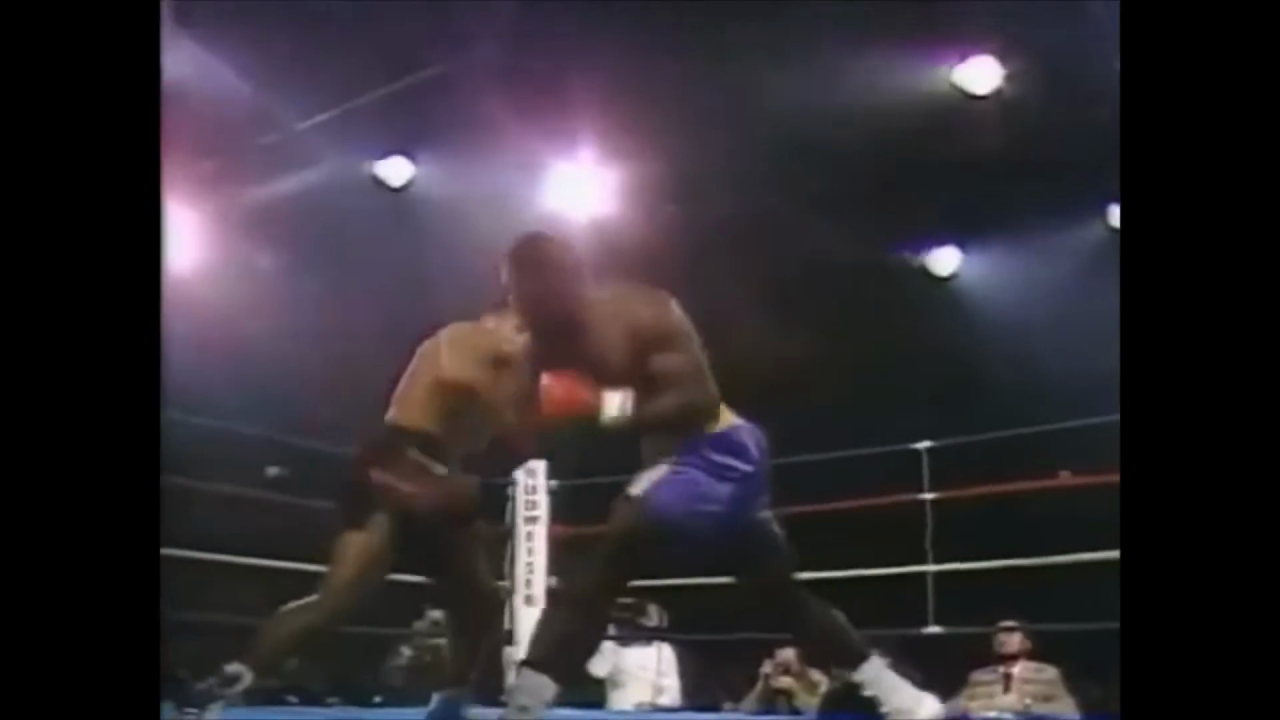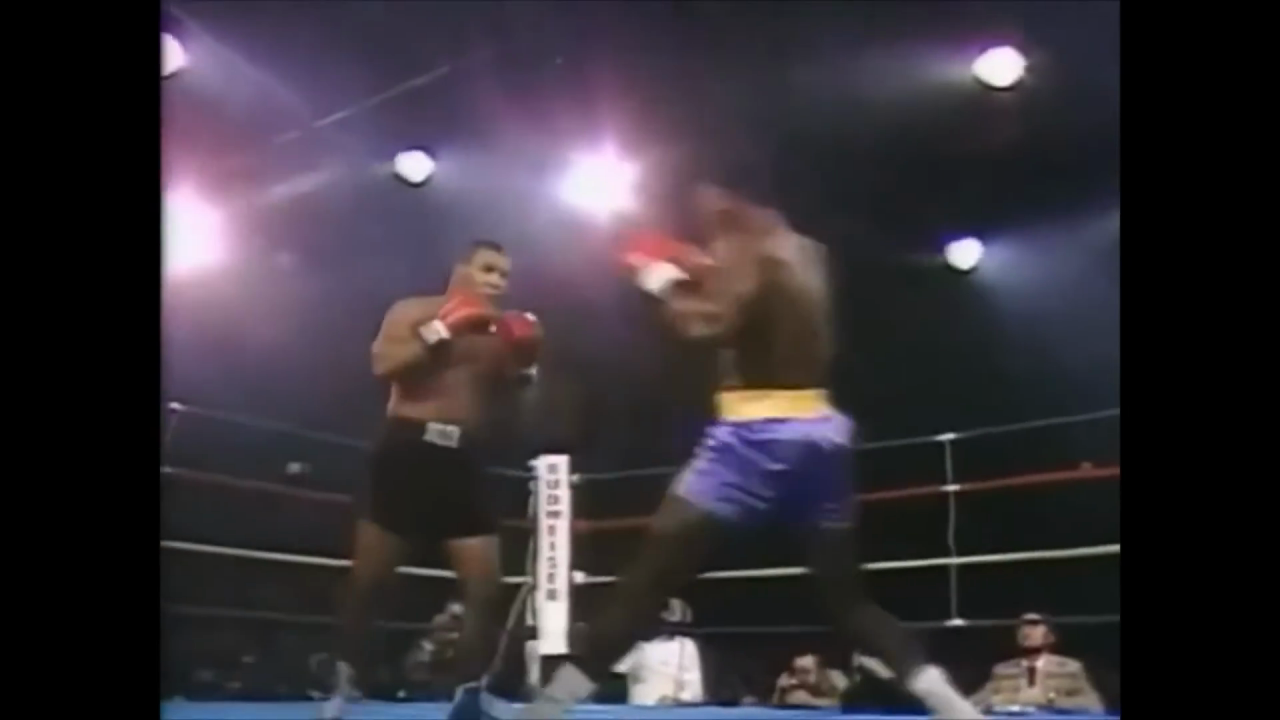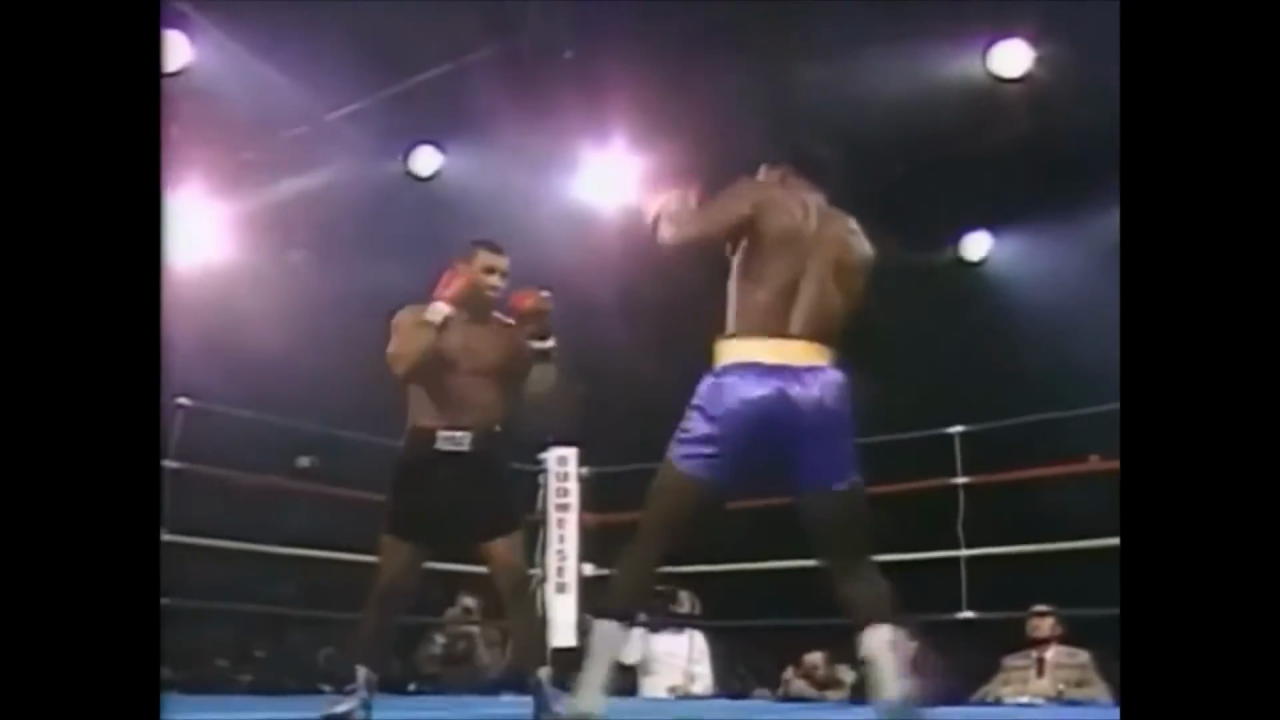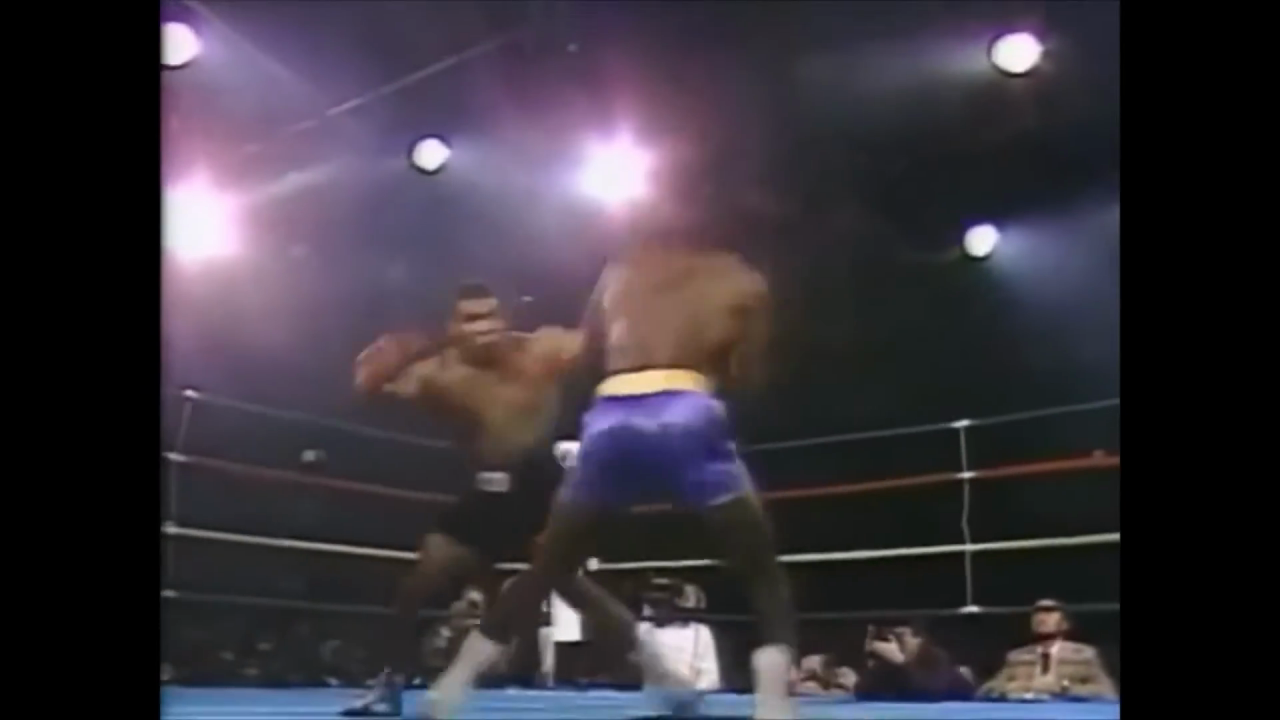
dt=0.4s
person 1, frame 1
left shoulder: (639, 310)
right shoulder: (564, 330)
left elbow: (699, 402)
left wrist: (611, 407)
left hip: (713, 453)
right hip: (700, 456)
left knee: (590, 583)
right knee: (786, 597)
person 1, frame 2
left shoulder: (744, 244)
right shoulder: (804, 253)
left elbow: (713, 323)
left wrist: (664, 281)
right wrist: (703, 272)
left hip: (761, 435)
right hip: (823, 431)
left knee: (647, 577)
right knee: (849, 601)
person 1, frame 3
left shoulder: (762, 201)
right shoulder: (853, 240)
left elbow: (683, 230)
left wrist: (663, 209)
left hip: (743, 386)
right hip: (818, 389)
left knee: (646, 547)
right knee: (852, 563)
person 1, frame 4
left shoulder: (629, 269)
right shoulder: (742, 283)
left elbow: (593, 333)
right elbow: (746, 371)
left hip: (611, 421)
right hip: (687, 417)
left knee: (546, 570)
right knee: (764, 574)
person 2, frame 1
left shoulder: (503, 374)
right shoulder: (464, 339)
right elbow: (452, 375)
left hip: (432, 483)
right hip: (394, 466)
left knee: (482, 600)
right knee: (339, 597)
person 2, frame 2
left shoulder: (503, 334)
right shoulder: (411, 312)
right elbow: (384, 364)
left wrist: (524, 359)
right wrist: (443, 327)
left hip: (460, 462)
right hip: (409, 452)
left knee: (486, 591)
right knee: (366, 580)
person 2, frame 3
left shoulder: (511, 332)
right shoulder: (414, 318)
left elbow: (542, 392)
right elbow: (404, 366)
left wrist: (543, 337)
right wrist: (443, 308)
left hip: (483, 463)
right hip: (427, 460)
left knee: (515, 584)
right knee: (390, 586)
person 2, frame 4
left shoulder: (541, 349)
right shoulder: (439, 369)
right elbow: (373, 382)
left hip: (538, 486)
right hip: (486, 492)
left knee: (567, 581)
right knee: (414, 587)
right ankle: (390, 687)
